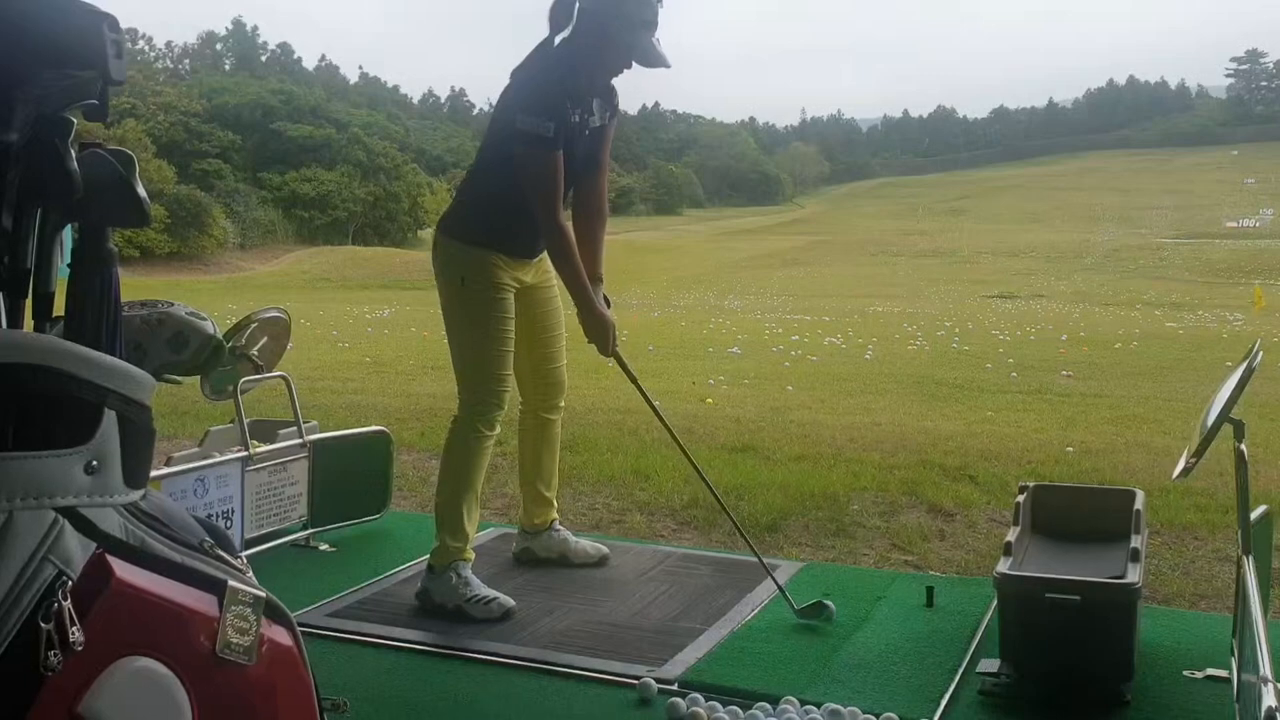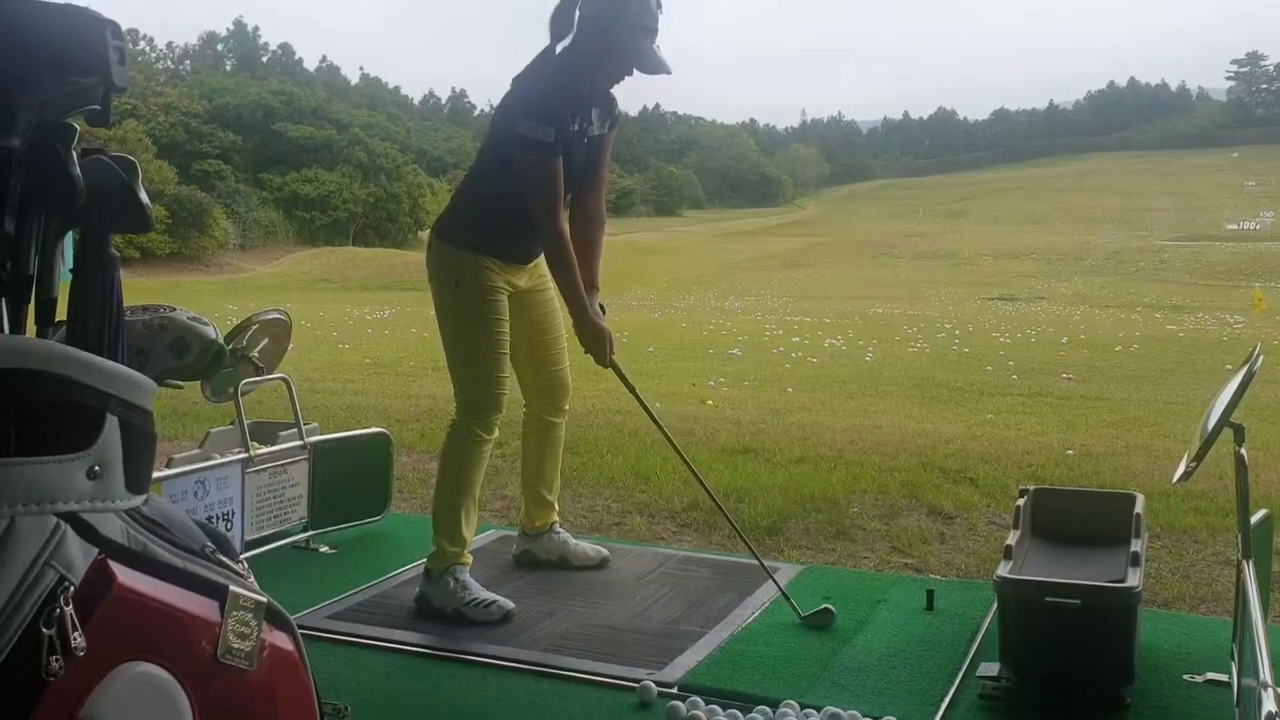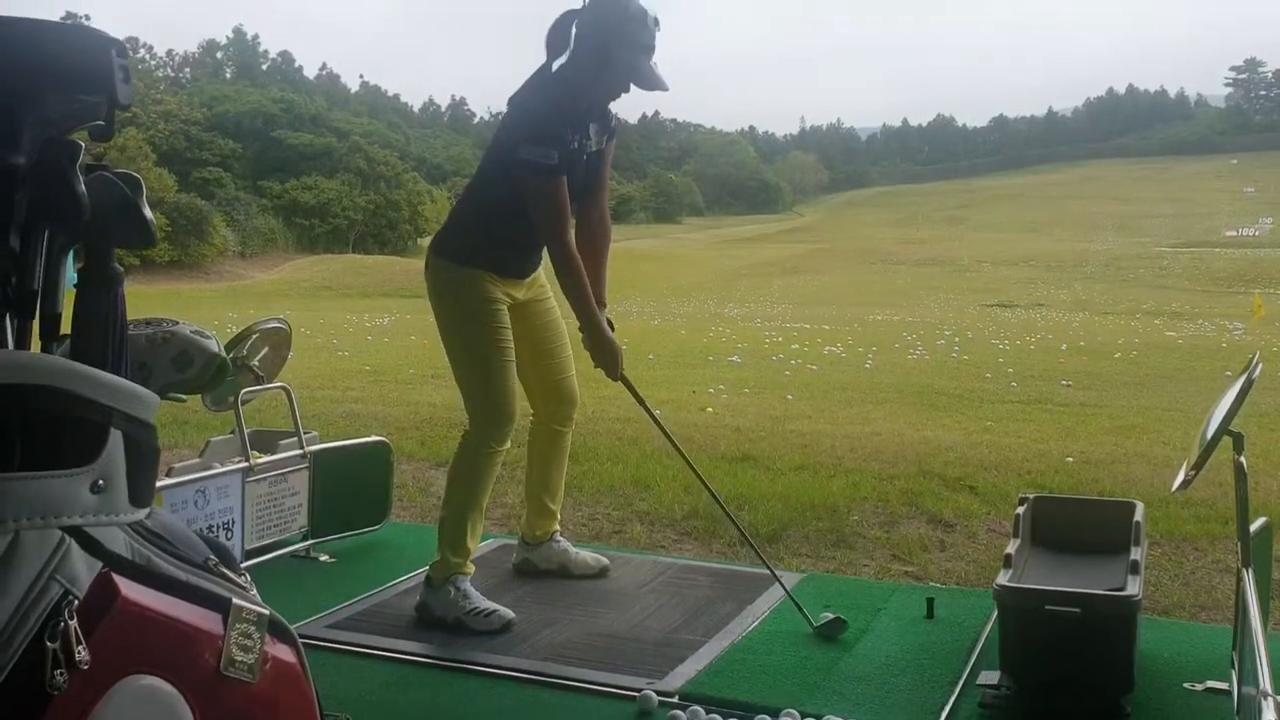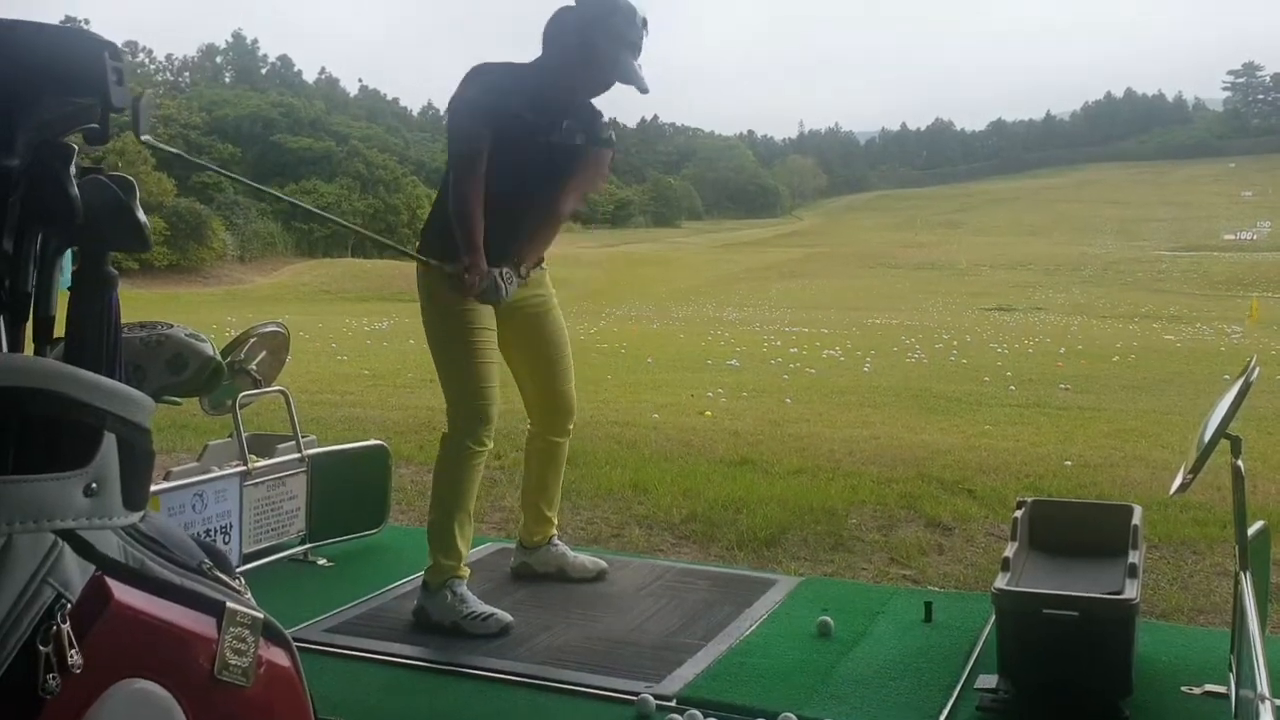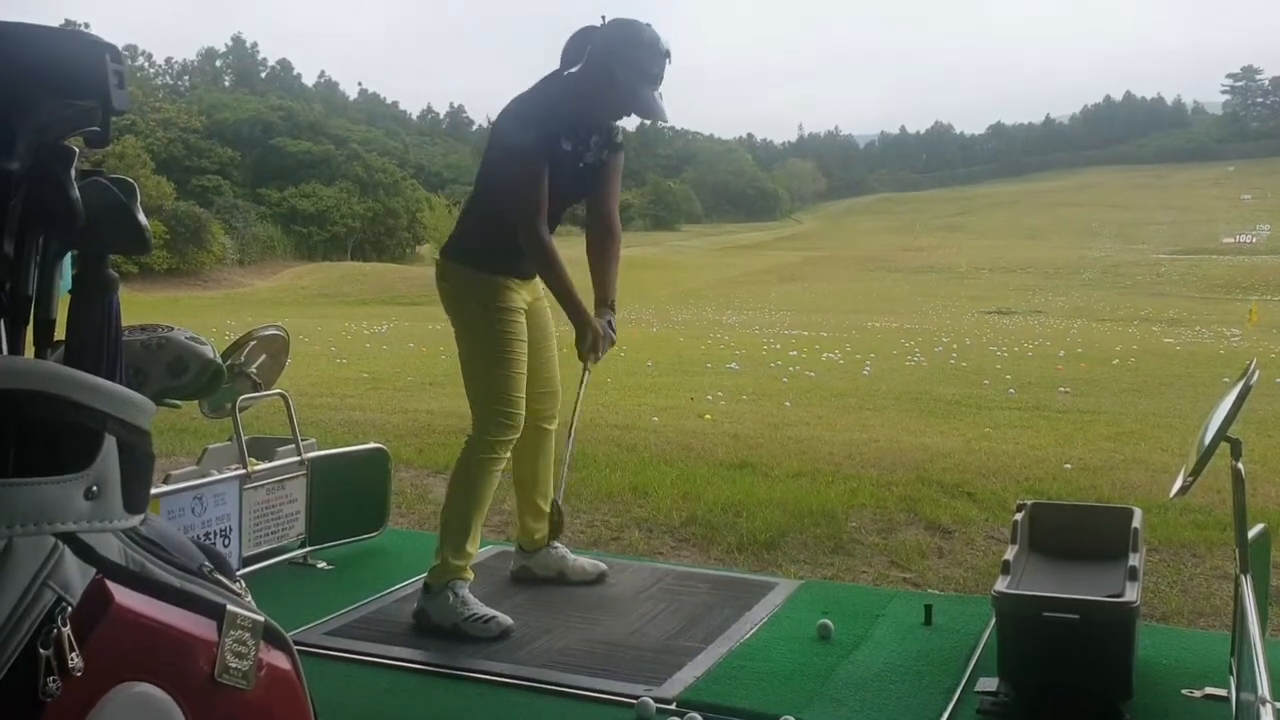
dt=0.7s
person 1, frame 1
left shoulder: (602, 98)
right shoulder: (538, 92)
left elbow: (592, 198)
right elbow: (550, 211)
left wrist: (596, 284)
right wrist: (588, 305)
left hip: (530, 255)
right hip: (475, 254)
left knee: (548, 393)
right knee: (485, 403)
left ankle: (538, 528)
right ankle: (447, 568)
person 1, frame 2
left shoulder: (602, 107)
right shoulder: (539, 99)
left elbow: (590, 206)
right elbow: (551, 218)
left wrist: (592, 298)
right wrist: (584, 316)
left hip: (525, 260)
right hip: (469, 258)
left knee: (552, 394)
right knee: (483, 408)
left ankle: (539, 530)
right ankle: (444, 573)
person 1, frame 3
left shoulder: (598, 121)
right shoulder: (537, 121)
left elbow: (595, 220)
right elbow: (561, 237)
left wrist: (600, 311)
right wrist: (594, 330)
left hip: (523, 273)
right hip: (468, 272)
left knee: (560, 403)
right knee: (494, 419)
left ankle: (539, 539)
right ankle: (445, 582)
person 1, frame 4
left shoulder: (593, 132)
right shoulder: (489, 85)
left elbow: (558, 207)
right elbow: (467, 177)
left wrist: (509, 271)
right wrist: (472, 257)
left hip: (520, 275)
right hip: (454, 269)
left knee: (557, 412)
right knee: (475, 420)
left ankle: (537, 544)
right ankle: (441, 587)
person 1, frame 5
left shoulder: (605, 133)
right shoulder: (530, 120)
left elbow: (604, 225)
right elbow: (531, 229)
left wrist: (605, 308)
right wrist: (579, 316)
left hip: (520, 277)
right hip: (480, 275)
left knee: (543, 412)
right knee: (499, 423)
left ankle: (535, 546)
right ankle: (444, 587)
